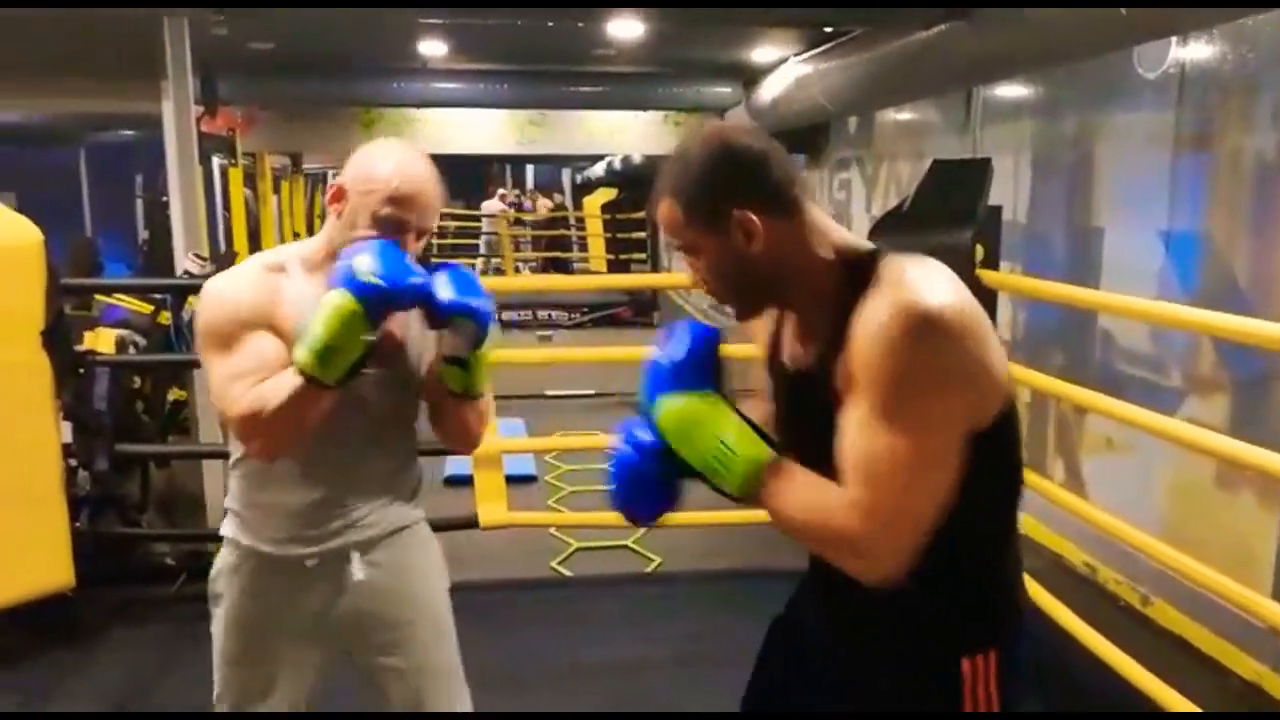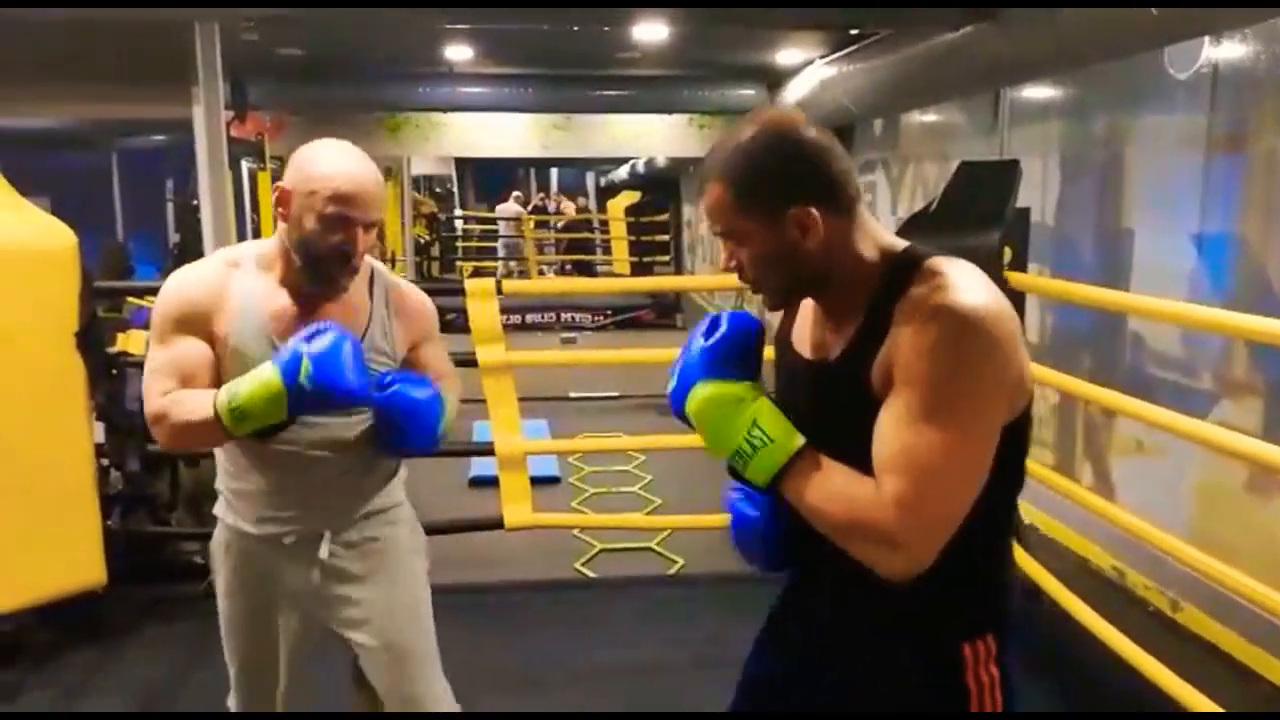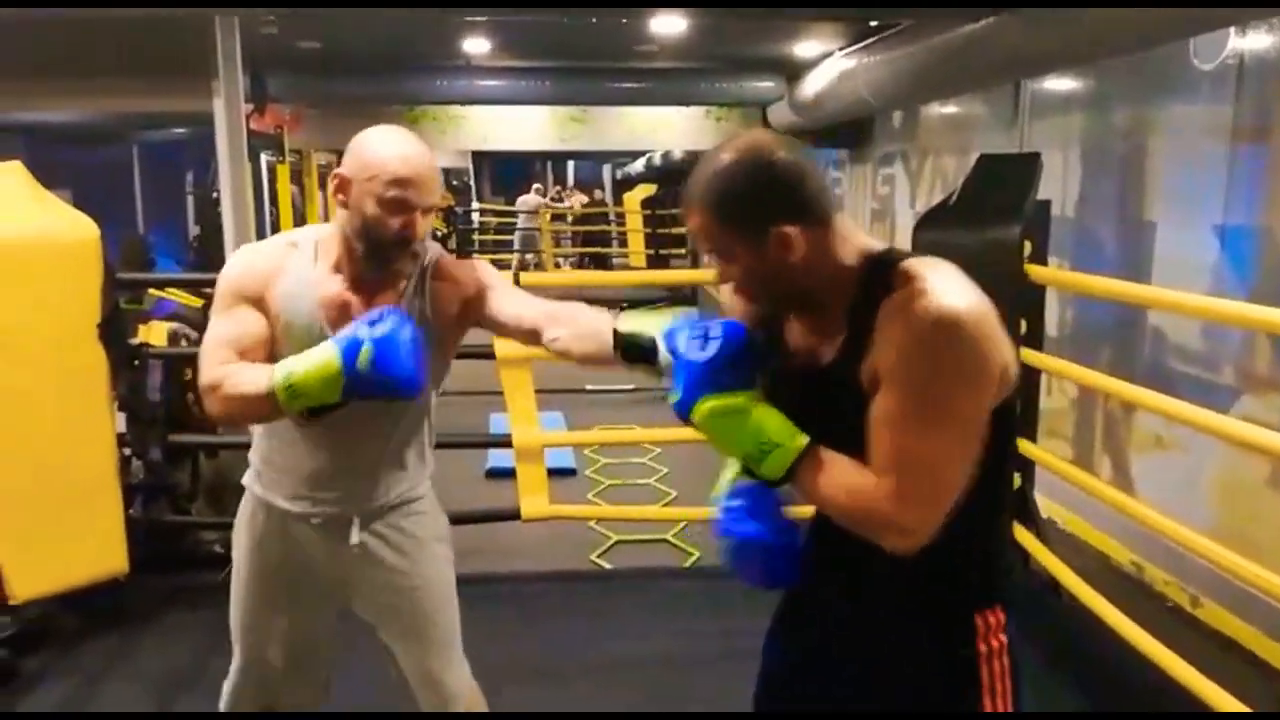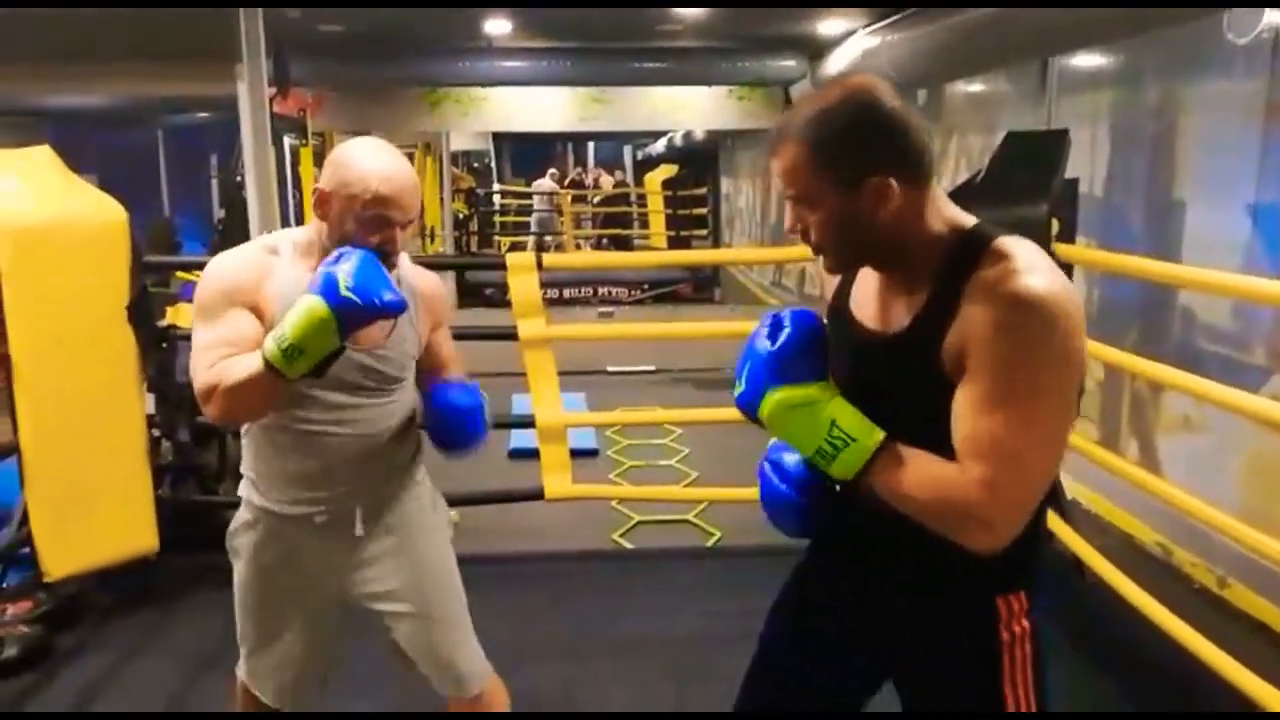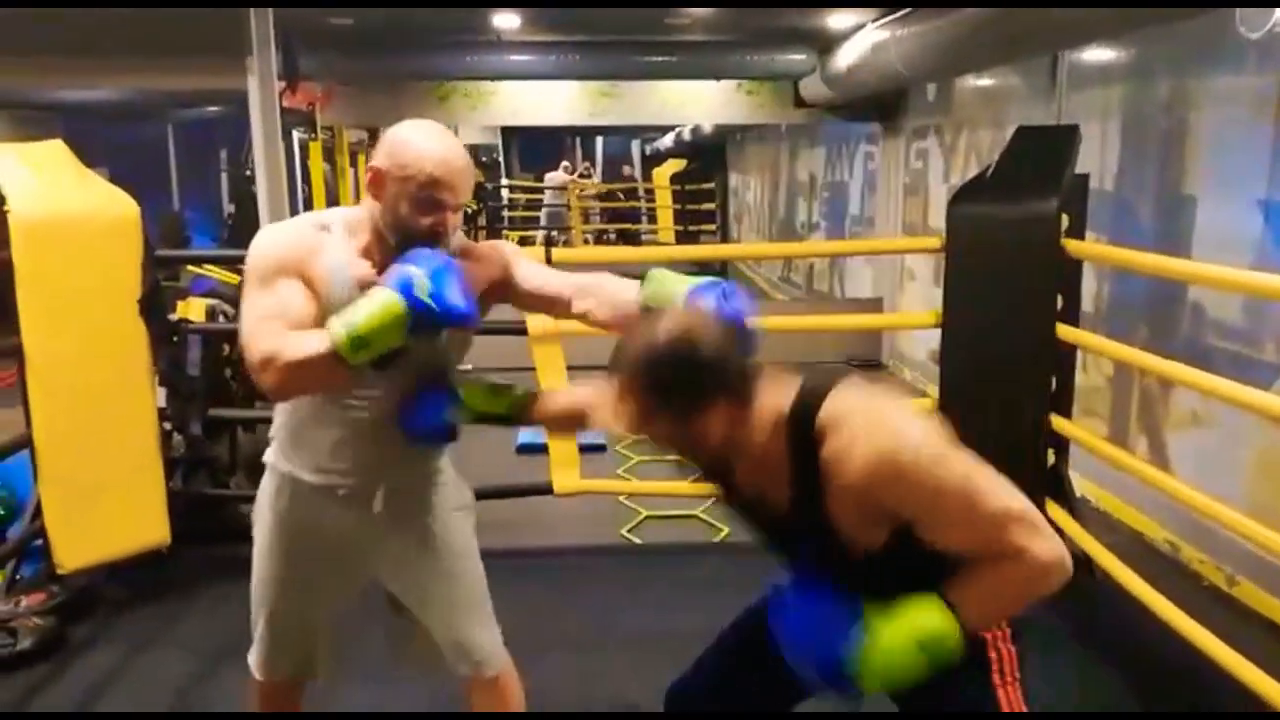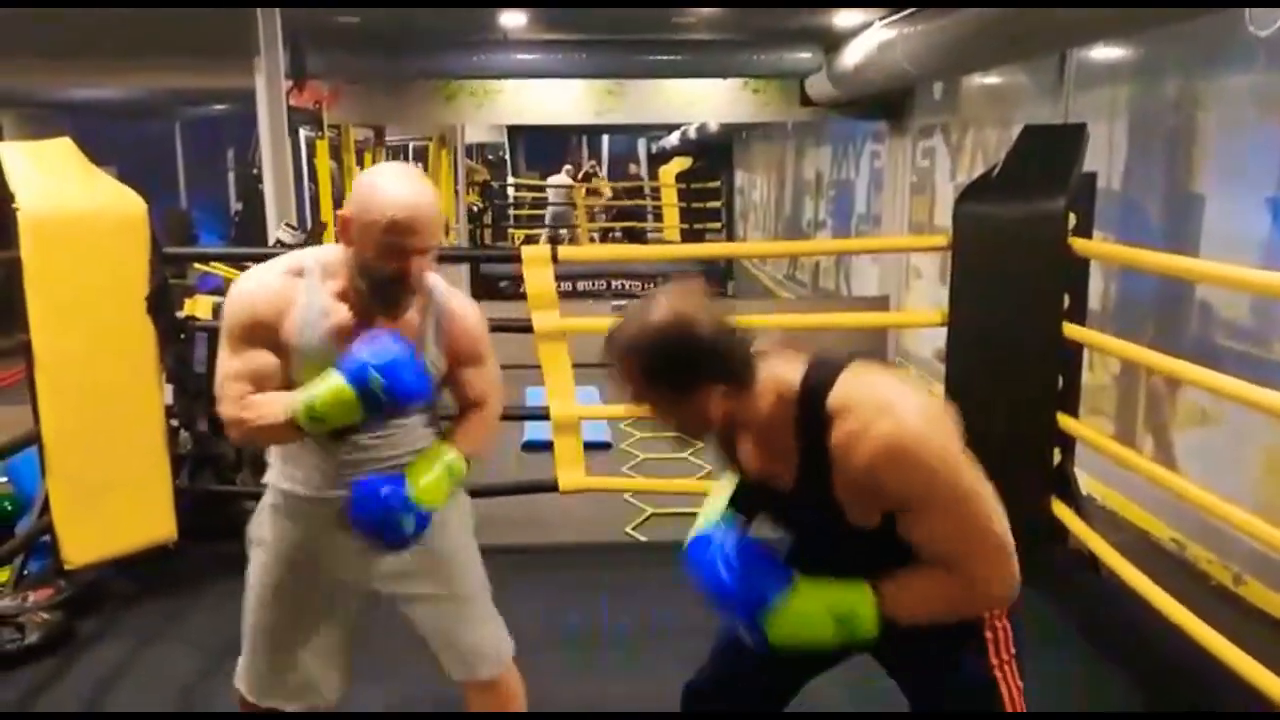
dt=0.3s
person 1, frame 1
left shoulder: (431, 297)
right shoulder: (244, 294)
left elbow: (466, 437)
right elbow: (260, 431)
left wrist: (464, 348)
right wrist: (344, 322)
left hip: (392, 552)
right hip: (271, 563)
left knee: (442, 707)
right knee: (250, 708)
person 1, frame 2
left shoulder: (403, 303)
right shoulder: (202, 290)
left elbow: (443, 393)
right elbow: (168, 421)
left wrist: (425, 409)
right wrist: (277, 389)
left hip: (372, 536)
right hip: (259, 543)
left knee: (422, 702)
right knee: (256, 704)
person 1, frame 3
left shoulder: (451, 280)
right shoulder: (262, 270)
left elbow: (550, 322)
right elbow: (220, 396)
left wrist: (645, 338)
right wrist: (333, 369)
left hip: (396, 521)
right hip: (283, 522)
left knee: (449, 693)
right knee: (257, 696)
person 1, frame 4
left shoulder: (420, 289)
right shoulder: (241, 275)
left elbow: (442, 374)
right elbow: (219, 400)
left wrist: (462, 405)
right wrist: (315, 325)
left hip: (397, 514)
right hip: (284, 521)
left knee: (467, 681)
right knee: (268, 681)
person 1, frame 5
left shoulder: (474, 265)
right shoulder: (291, 250)
left elbow: (582, 293)
right elbow: (273, 371)
left wrist: (675, 293)
right wrist: (384, 316)
left hip: (419, 490)
right hip: (306, 493)
left knee: (481, 659)
right knee: (279, 663)
person 1, frame 6
left shoulder: (454, 314)
right shoulder: (268, 295)
left elbow: (483, 407)
right elbow: (238, 414)
left wrist: (427, 484)
right wrist: (340, 395)
left hip: (412, 503)
right hip: (305, 512)
left knee: (486, 665)
right knee: (267, 682)
person 2, frame 1
left shoulder: (910, 317)
right shoulder: (783, 307)
left elbow: (872, 544)
left wrist: (717, 440)
right wrist: (666, 434)
left hip: (934, 653)
right hip: (830, 613)
person 2, frame 2
left shoulder: (952, 317)
right shoulder: (803, 300)
left elbow: (900, 542)
left wrist: (752, 437)
left hip: (933, 645)
right hip: (818, 606)
person 2, frame 3
left shoulder: (933, 317)
right shoulder: (771, 302)
left elbow: (903, 520)
left wrist: (760, 440)
left hip: (940, 618)
right hip: (832, 590)
person 2, frame 4
left shoulder: (1018, 298)
right shoulder: (856, 268)
left elbow: (987, 517)
left wrist: (830, 434)
right wrist: (796, 443)
left hip: (966, 606)
right hip: (843, 564)
right knee: (766, 701)
person 2, frame 5
left shoulder: (870, 455)
right shoulder: (713, 403)
left elbow: (1040, 557)
left wrist: (904, 639)
left hip: (945, 627)
right hip: (820, 610)
right knee: (692, 711)
person 2, frame 6
left shoulder: (881, 432)
right shoulder: (748, 392)
left elbow: (990, 580)
left wrist: (832, 611)
right wrist: (720, 519)
left hip: (944, 589)
right hip: (824, 568)
right knee: (712, 700)
